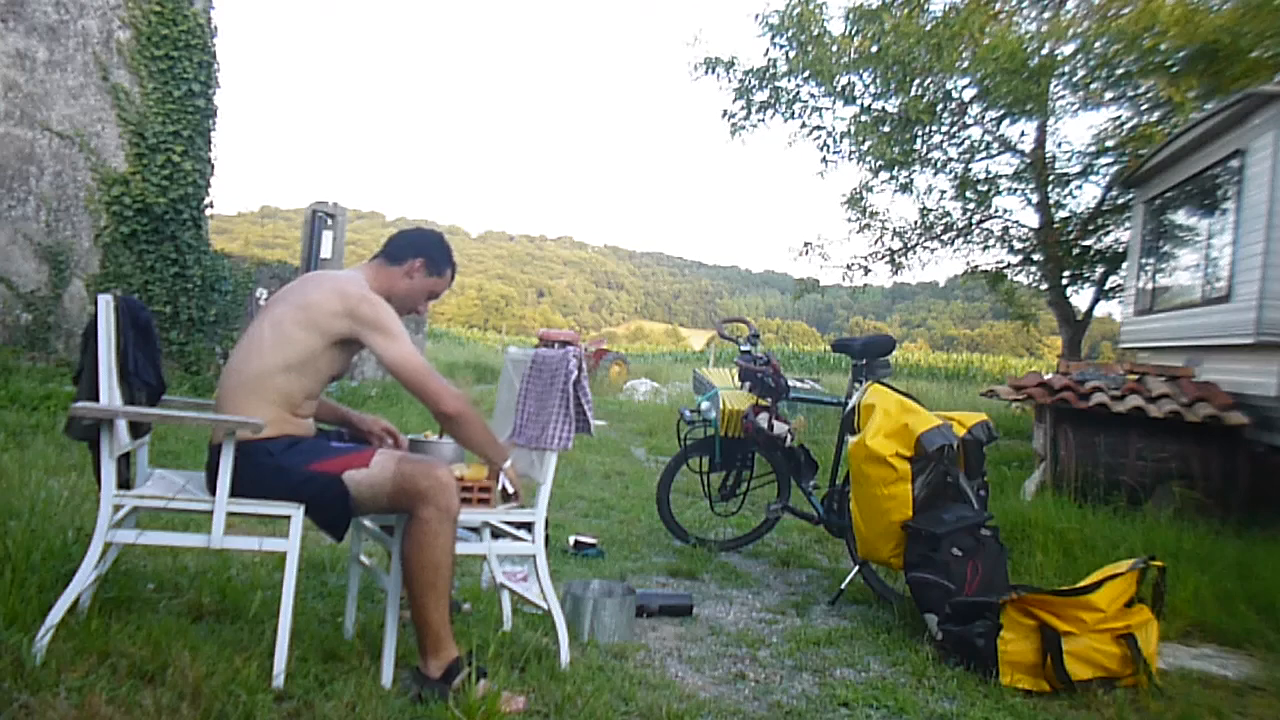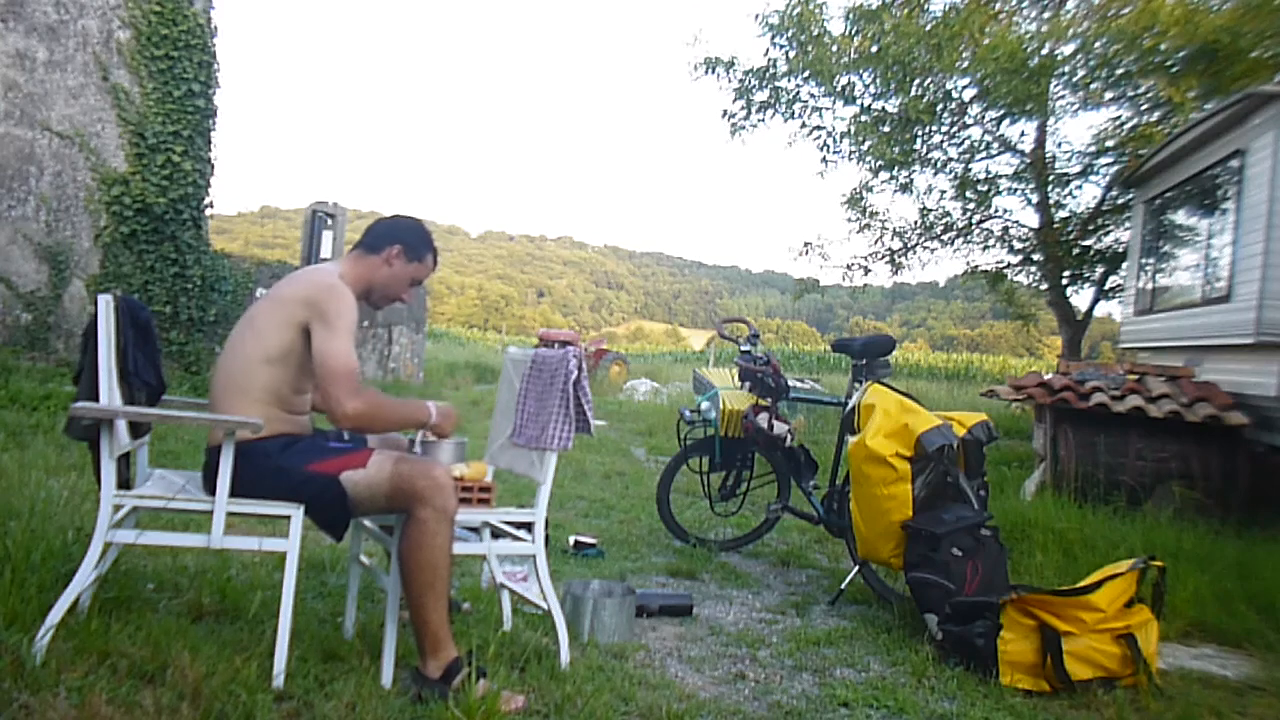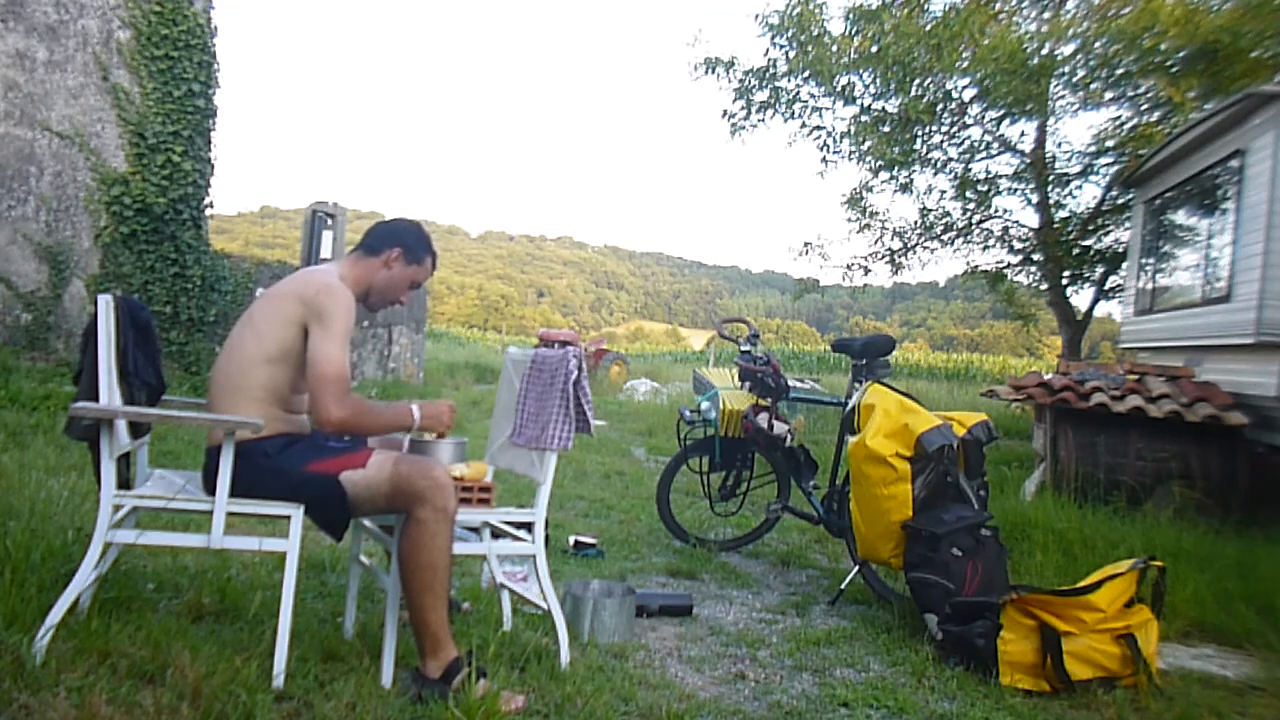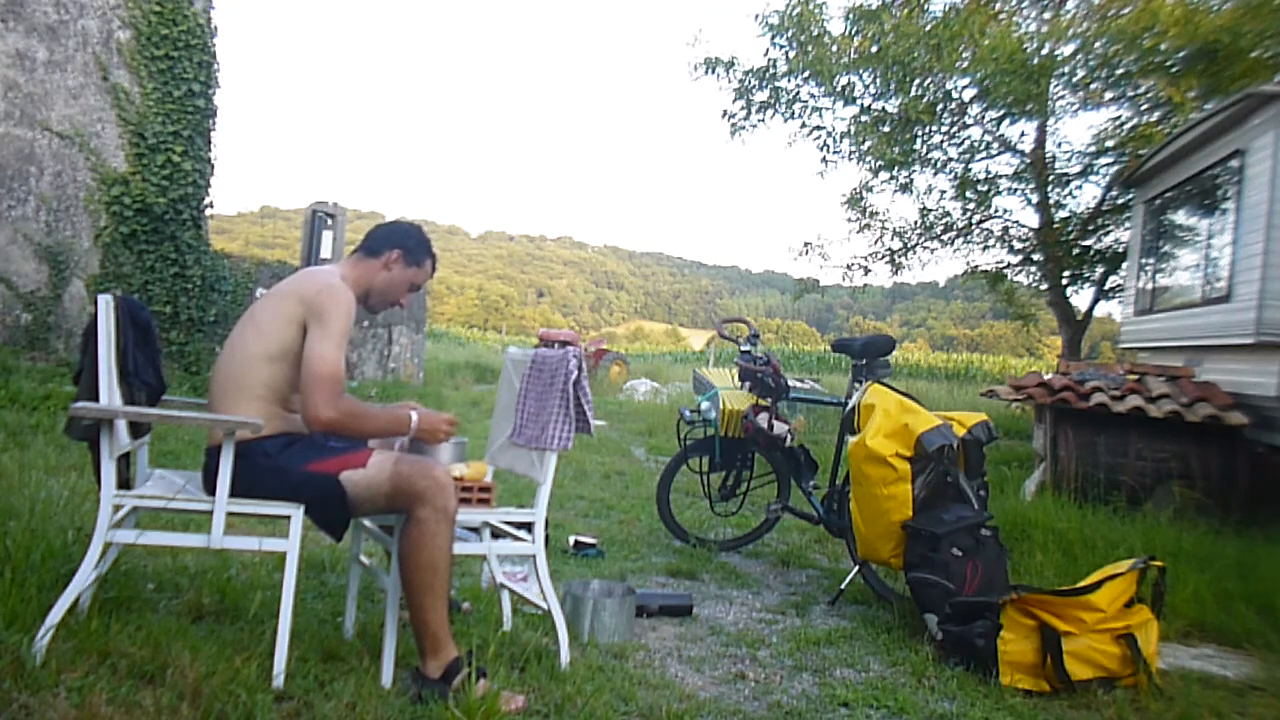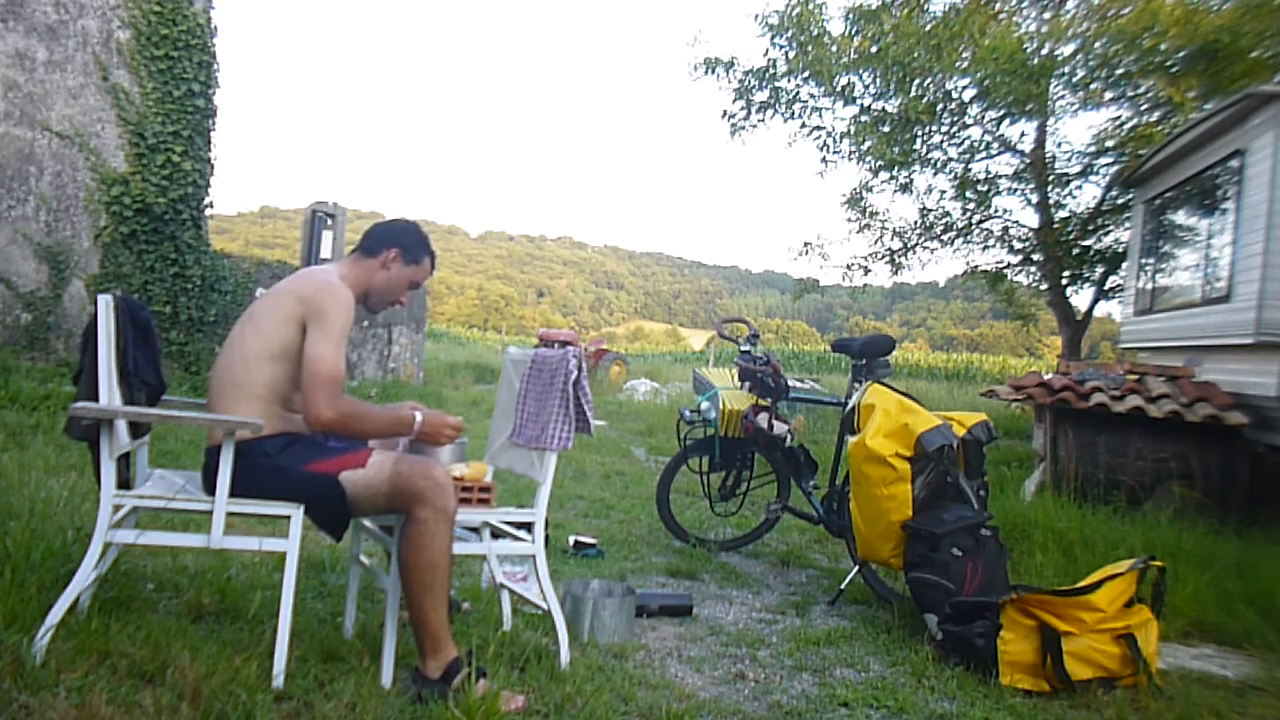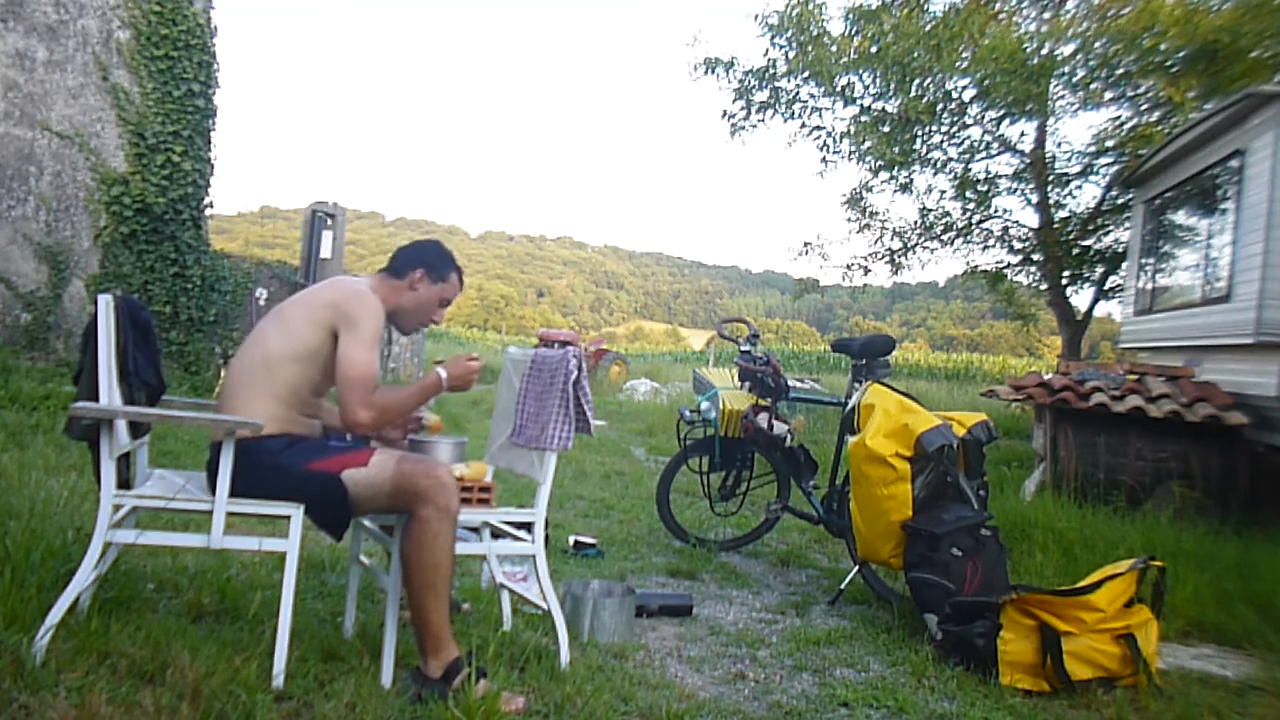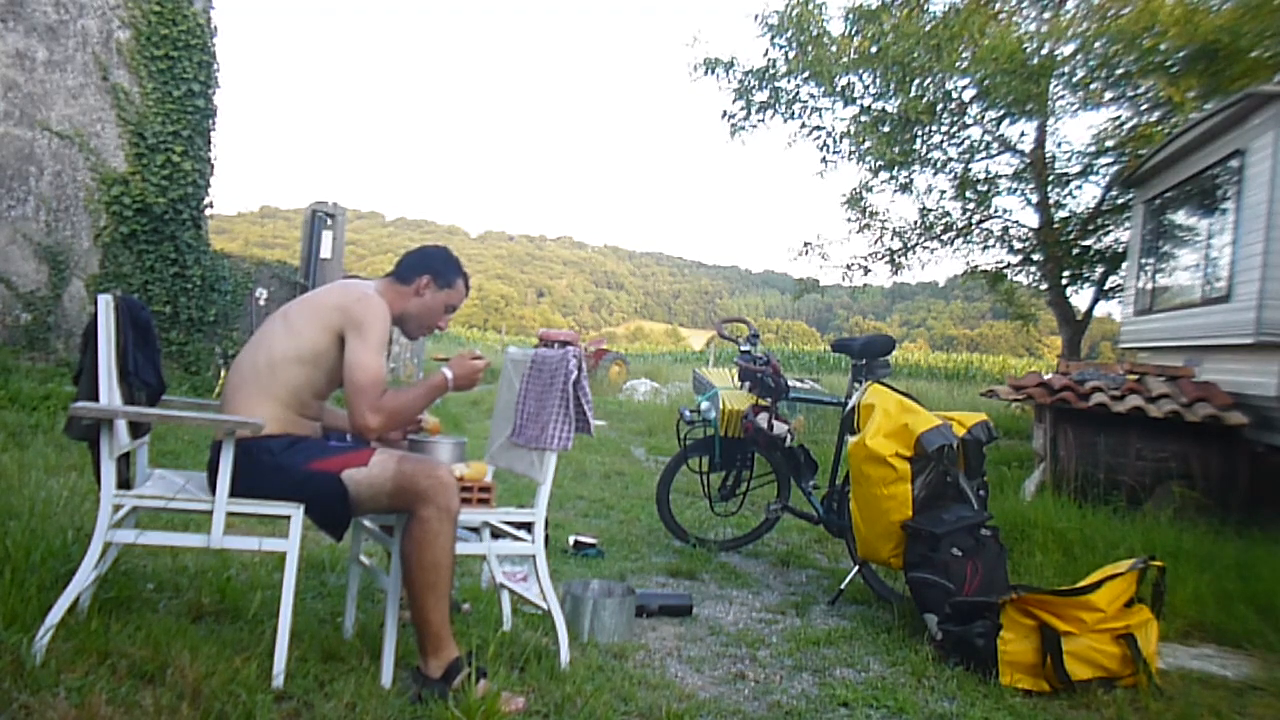
dt=0.7s
person 1, frame 1
left shoulder: (325, 286)
right shoulder: (362, 303)
right elbow: (446, 402)
left wrist: (351, 419)
right wrist: (501, 461)
left hip: (261, 447)
right hip: (264, 456)
left knee: (410, 462)
right knee: (434, 485)
left ankle: (427, 595)
right ankle: (440, 668)
person 1, frame 2
left shoulder: (316, 284)
right shoulder: (332, 293)
right elbow: (349, 408)
left wrist: (411, 416)
right wrist: (429, 412)
left hip: (264, 448)
right hip: (258, 457)
left knee: (403, 452)
right knee: (431, 485)
left ankle: (426, 593)
right ankle: (439, 670)
person 1, frame 3
left shoulder: (314, 284)
right shoulder: (332, 293)
right elbow: (333, 413)
left wrist: (395, 412)
right wrist: (414, 415)
left hip: (262, 448)
right hip: (258, 456)
left knee: (404, 460)
right knee: (430, 484)
left ankle: (426, 595)
right ankle: (439, 669)
person 1, frame 4
left shoulder: (315, 284)
right shoulder: (333, 292)
right elbow: (323, 413)
left wrist: (392, 415)
right wrist: (409, 423)
left hip: (256, 450)
right hip: (259, 456)
left knee: (392, 450)
right knee: (430, 484)
left ankle: (426, 596)
right ankle: (439, 669)
person 1, frame 5
left shoulder: (314, 285)
right shoulder: (332, 293)
right elbow: (324, 412)
left wrist: (391, 416)
right wrist: (413, 424)
left hip: (254, 450)
right hip: (258, 457)
left knee: (391, 452)
right knee: (430, 485)
left ankle: (424, 594)
right ankle: (439, 670)
person 1, frame 6
left shoulder: (344, 296)
right shoulder: (363, 302)
right elbow: (359, 413)
left wrist: (379, 429)
right wrist: (440, 378)
left hip: (259, 450)
right hip: (263, 456)
left knee: (411, 468)
right knee: (433, 484)
left ankle: (427, 598)
right ankle: (440, 669)
person 1, frame 7
left shoulder: (349, 300)
right shoulder: (369, 305)
right elbow: (369, 418)
left wrist: (385, 431)
right wrist: (445, 379)
left hip: (259, 450)
right hip: (264, 456)
left knee: (409, 469)
right knee: (434, 484)
left ankle: (427, 599)
right ankle: (440, 669)
